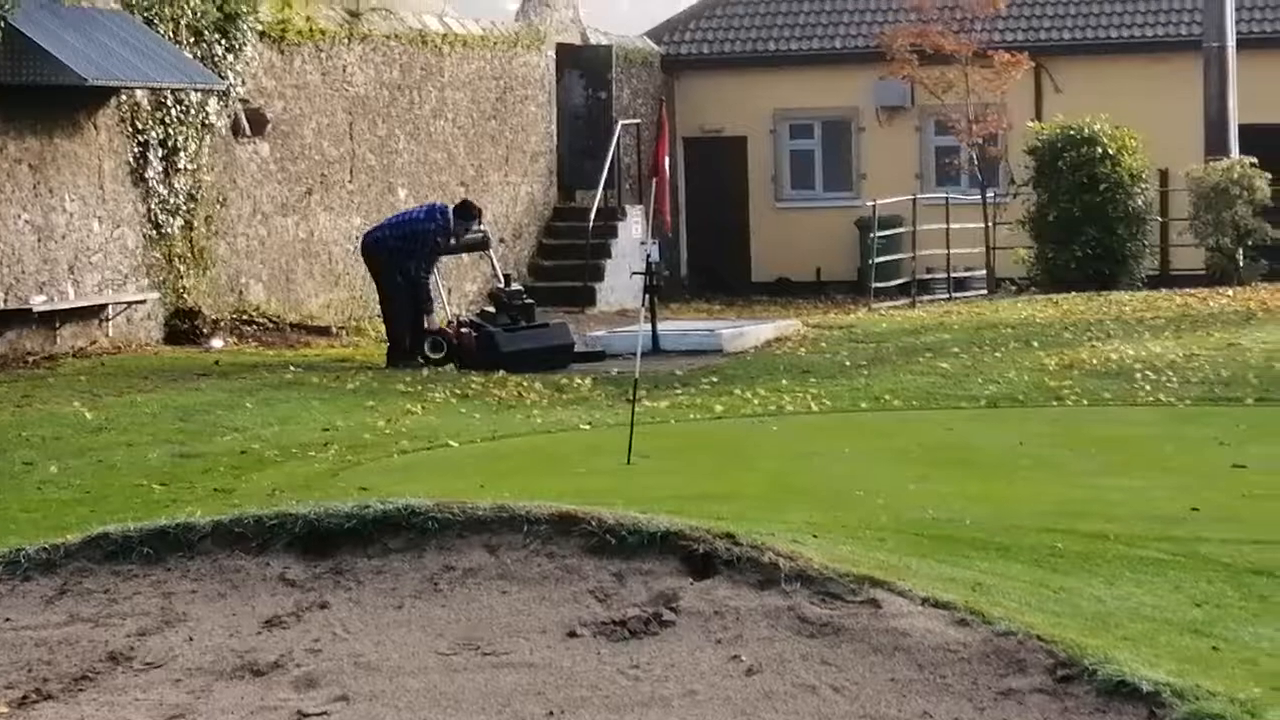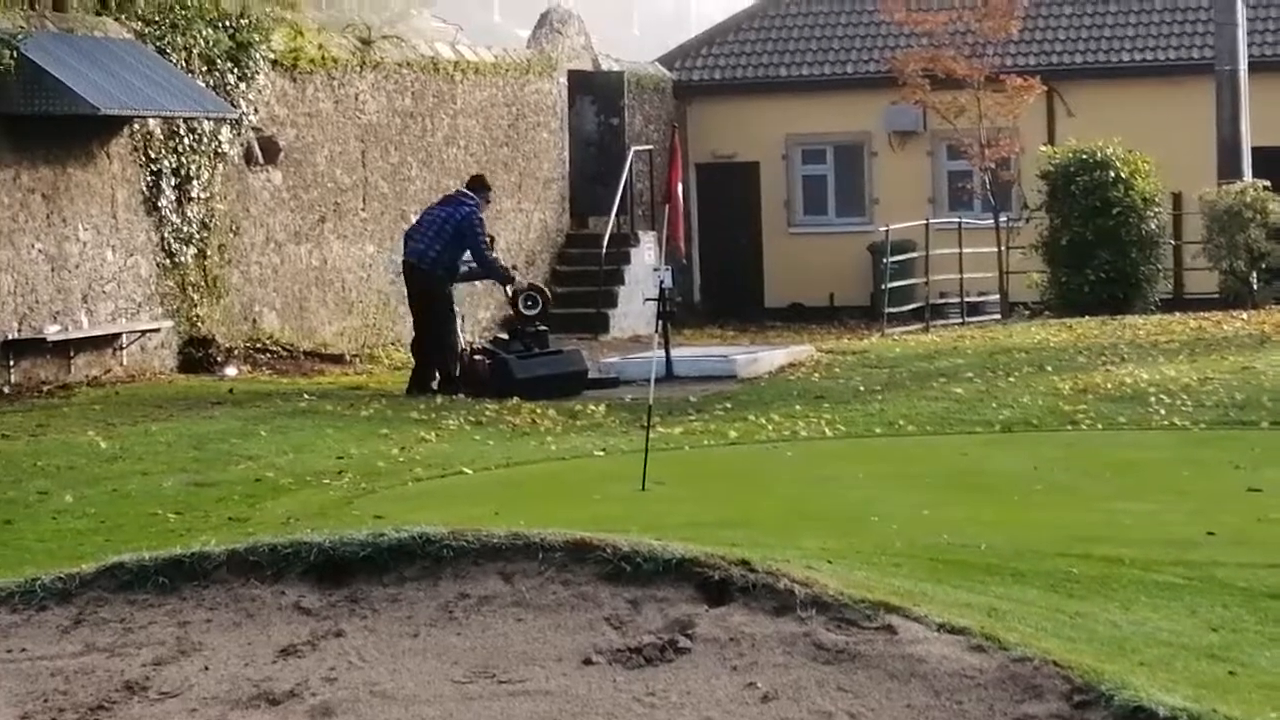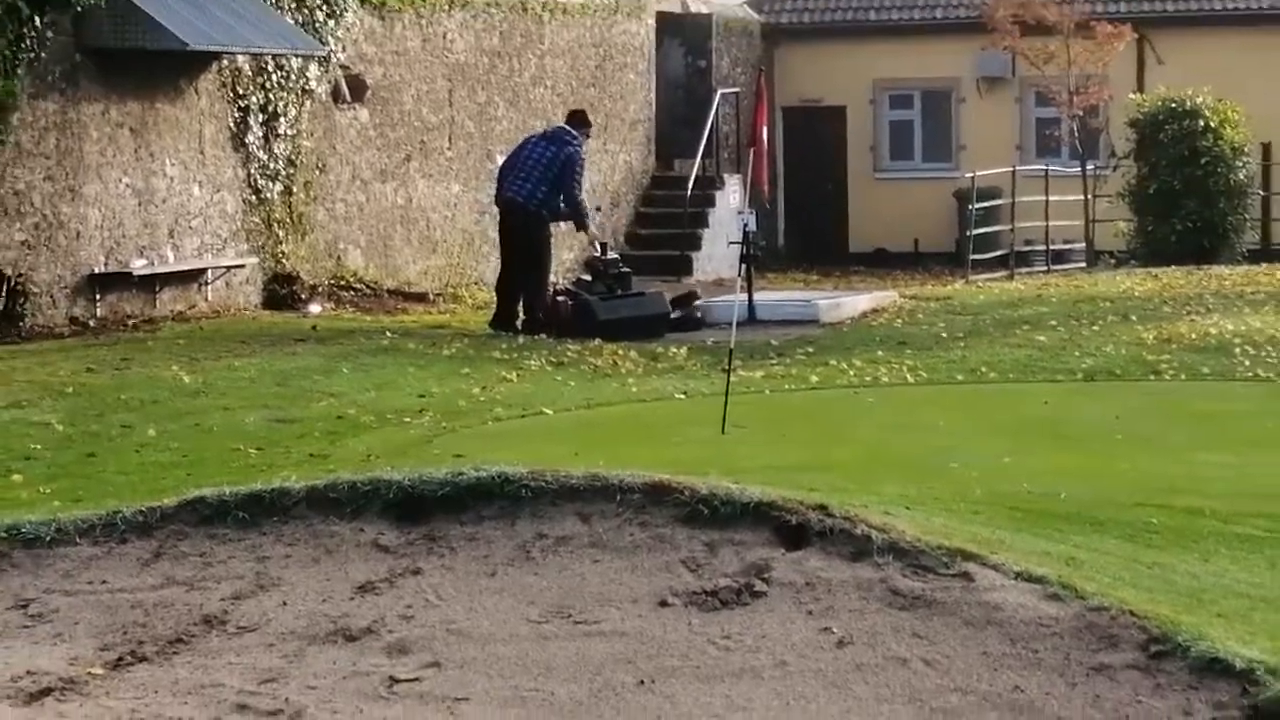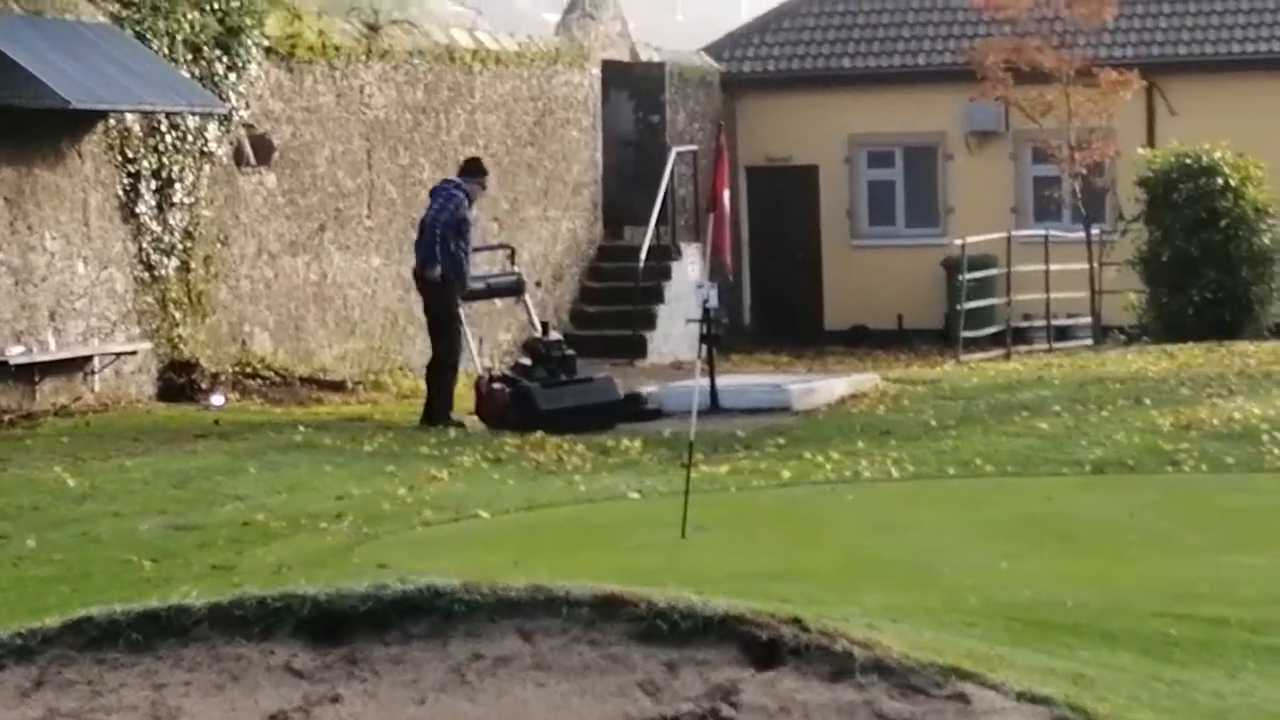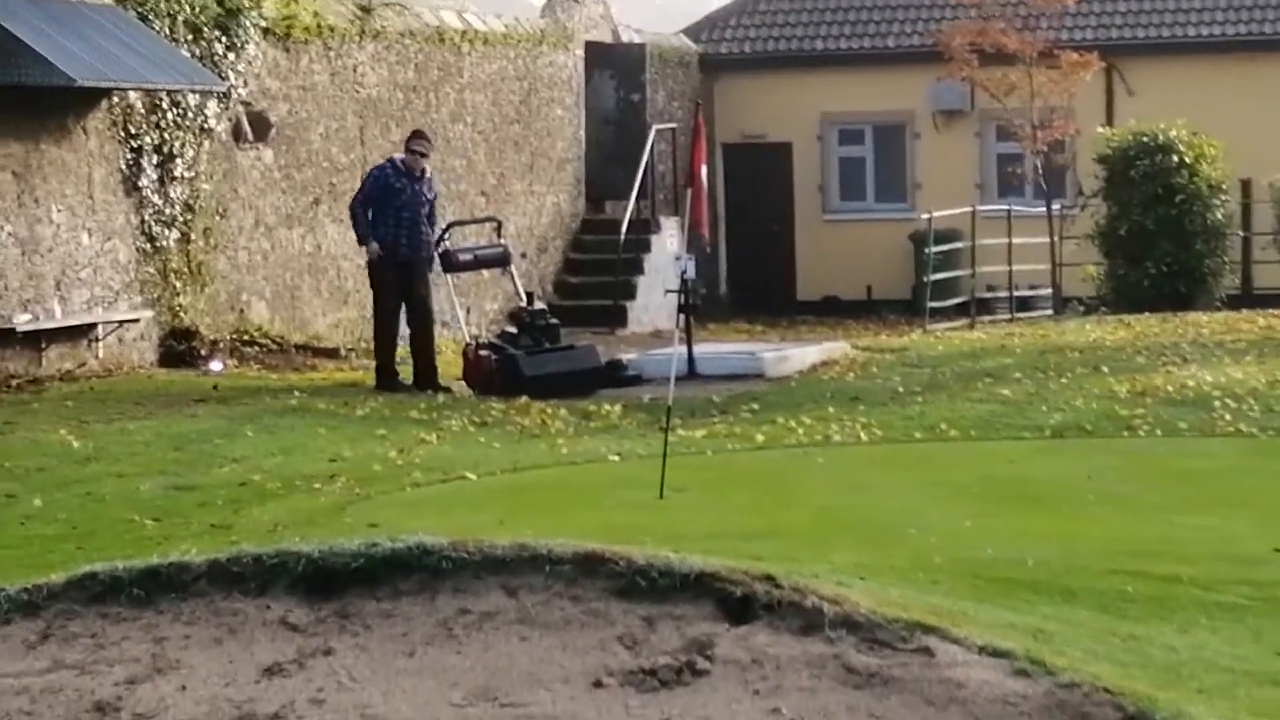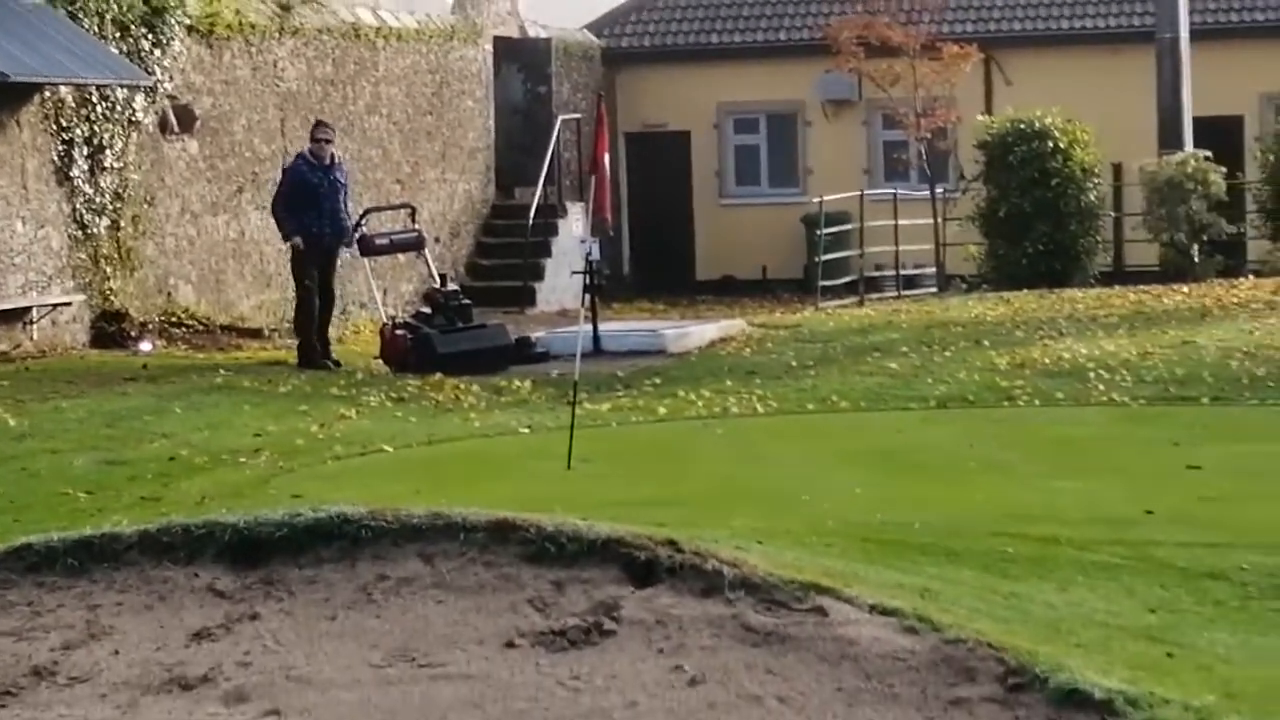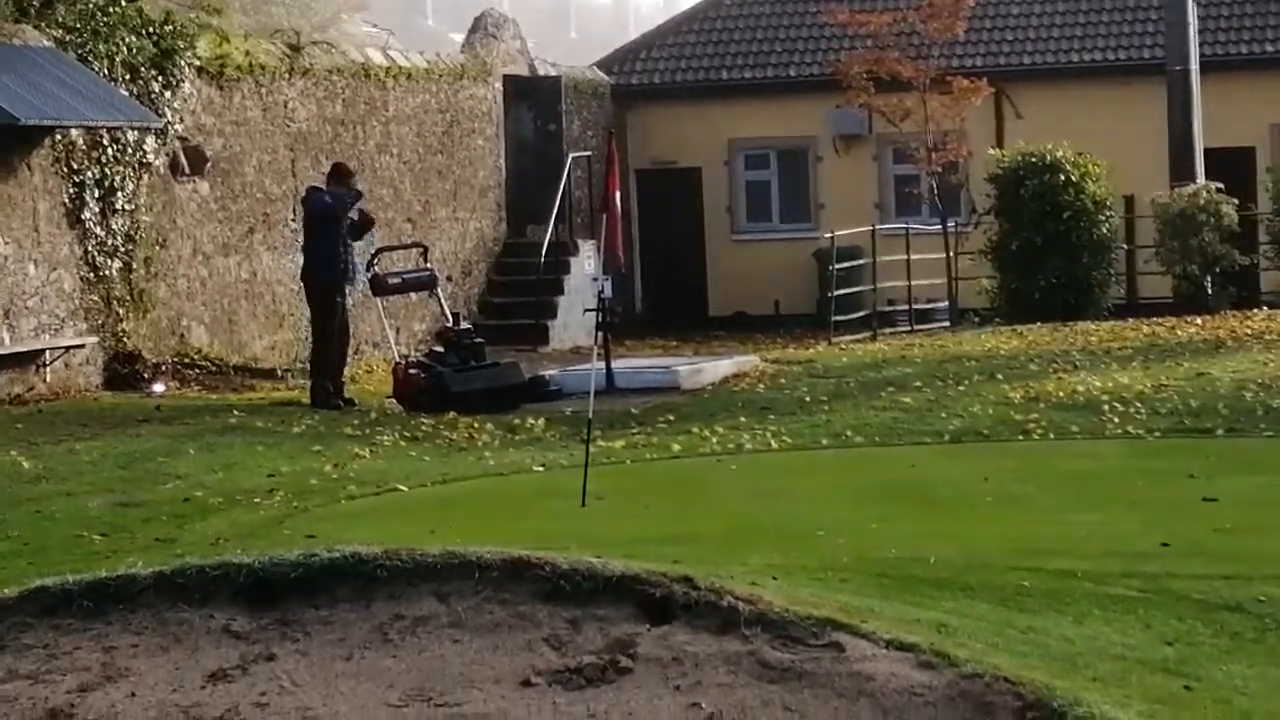
dt=0.7s
person 1, frame 1
left shoulder: (441, 215)
right shoulder: (433, 231)
right elbow: (421, 274)
right wrist: (430, 315)
left hip: (390, 250)
right hip: (378, 249)
left knee: (413, 300)
right knee: (398, 302)
left ankle: (410, 355)
right ankle: (399, 357)
person 1, frame 2
left shoulder: (441, 206)
right shoulder: (472, 215)
left elbow: (410, 234)
right elbow: (483, 256)
right wrist: (509, 278)
left hip: (412, 268)
right hip: (433, 275)
left knee: (425, 328)
right knee: (445, 331)
left ankle: (420, 382)
right ankle: (449, 385)
person 1, frame 3
left shoulder: (535, 139)
right shoulder: (573, 153)
left elbow: (506, 168)
right elbow: (572, 195)
left wrist: (501, 199)
right wrist: (583, 224)
left hip: (510, 207)
right hip: (534, 214)
left knee: (511, 267)
right knee: (537, 271)
left ankle: (504, 318)
right ankle: (535, 323)
person 1, frame 4
left shoulder: (449, 198)
right shoulder: (454, 197)
left elbow: (425, 236)
right elbow: (431, 225)
right wrist: (432, 264)
left hip: (442, 280)
right hip: (442, 280)
left knee: (445, 346)
right knee: (449, 344)
left ankle: (436, 411)
right ankle: (439, 411)
person 1, frame 5
left shoulder: (428, 184)
right shoulder: (383, 173)
right elbow: (358, 206)
left wrist: (430, 255)
right wrist: (367, 239)
left hip: (417, 260)
right hip: (386, 257)
left knee: (423, 317)
right knee: (387, 317)
left ankle: (426, 377)
right ankle: (386, 376)
person 1, frame 6
left shoulder: (339, 169)
right shoulder: (298, 169)
right elbow: (280, 206)
left wrist: (347, 232)
right wrist: (291, 234)
left hip: (332, 243)
right hip: (307, 243)
left knee: (327, 296)
right knee: (308, 296)
left ankle: (321, 348)
right ankle: (308, 353)
person 1, frame 7
left shoulder: (338, 206)
right shoulder: (318, 201)
left elbow: (352, 233)
right elbow: (335, 212)
left wrist: (364, 221)
right wrist: (353, 196)
left hip: (335, 280)
right hip: (321, 280)
left knee: (340, 336)
right knee: (327, 335)
left ankle: (335, 388)
right ankle: (321, 392)
